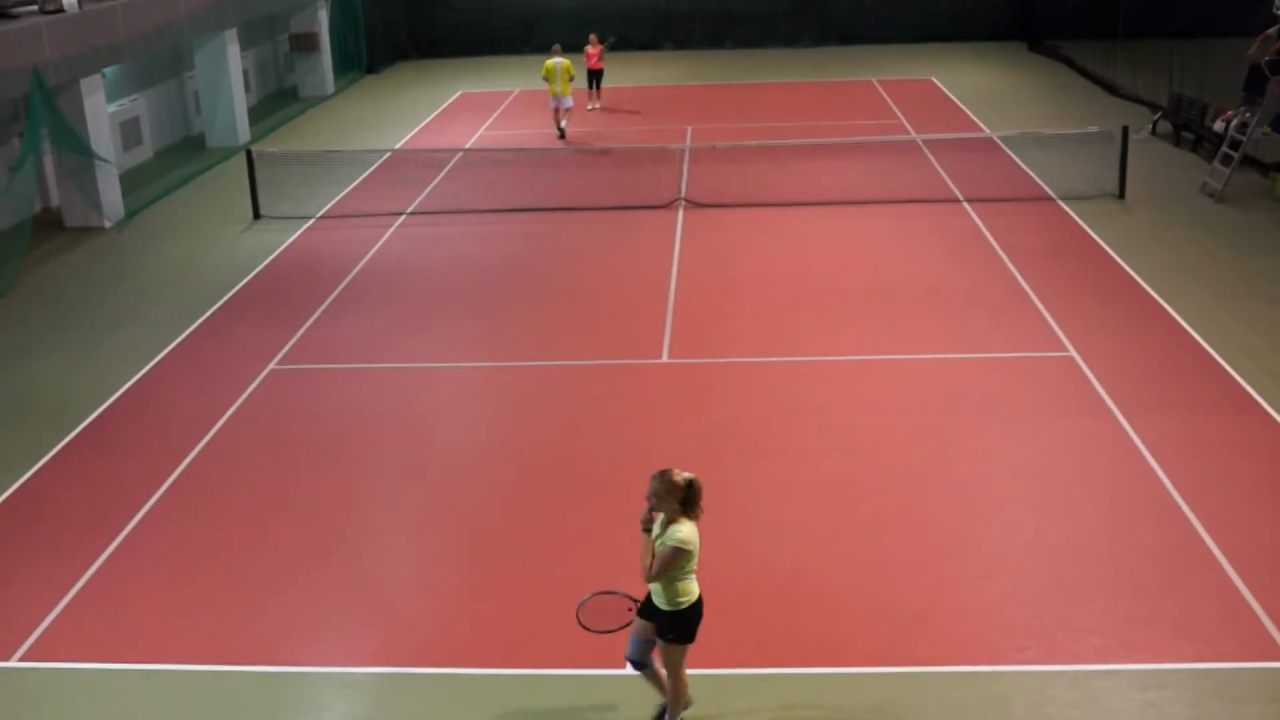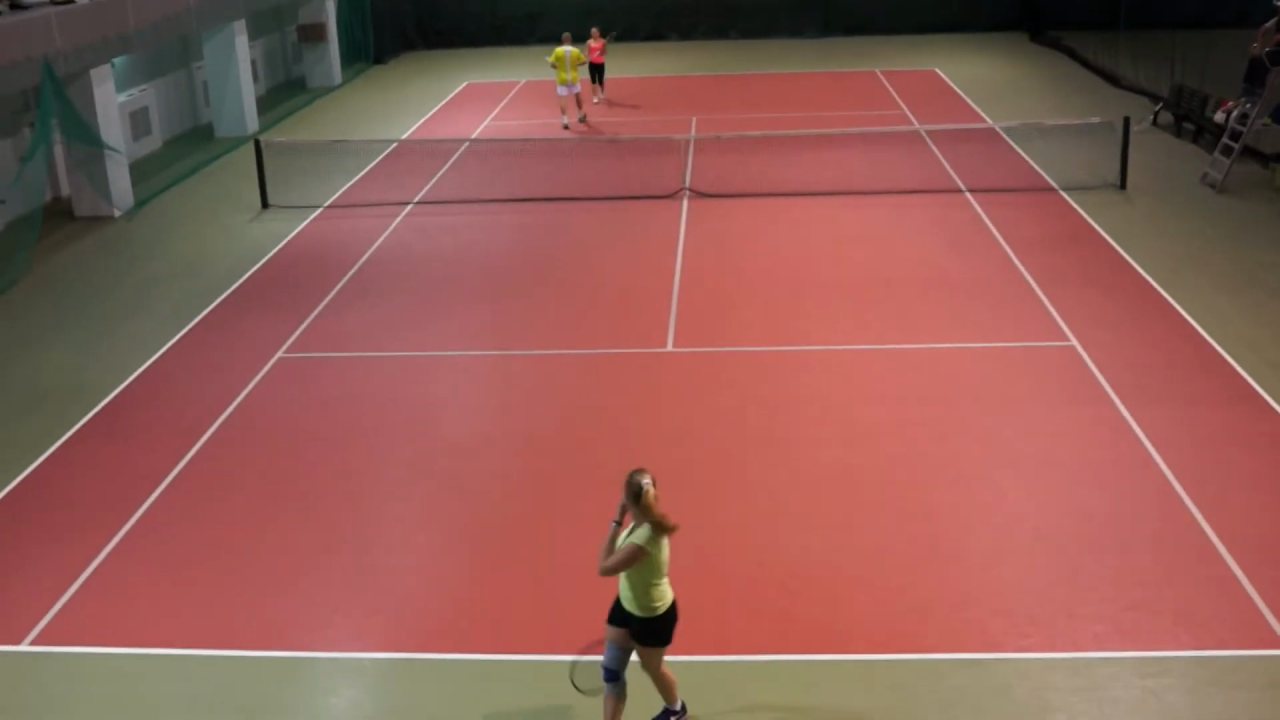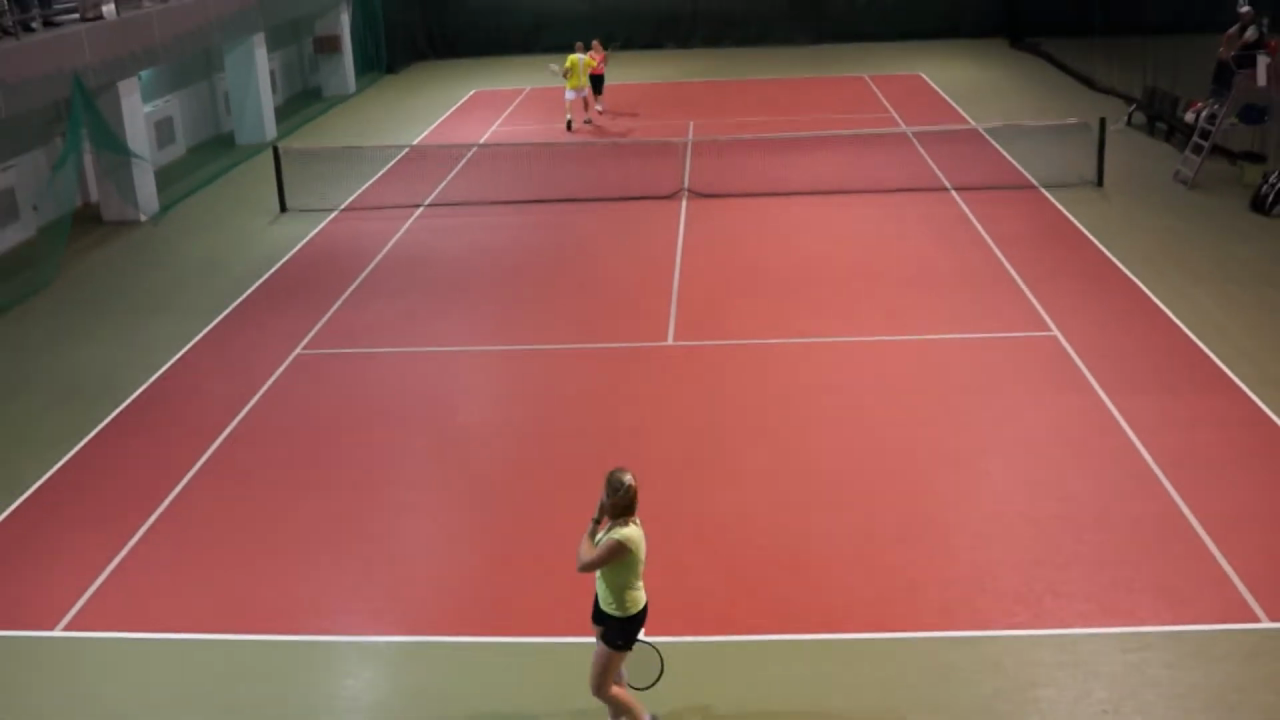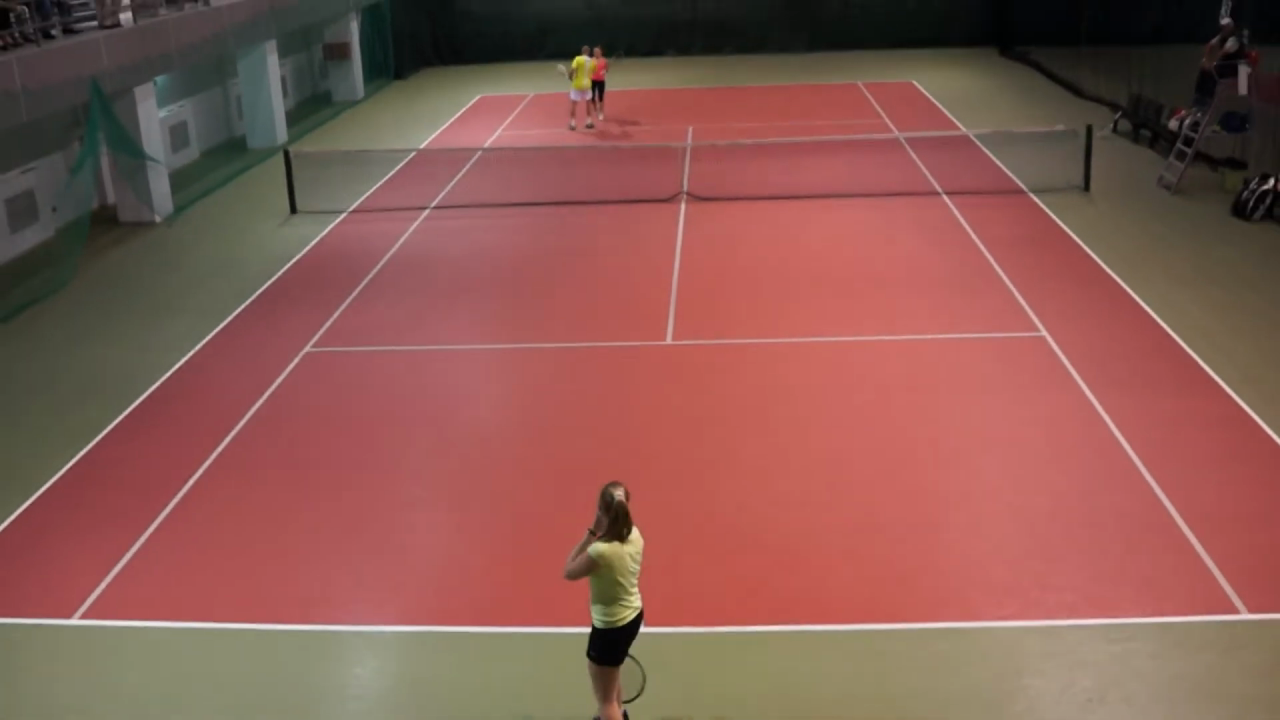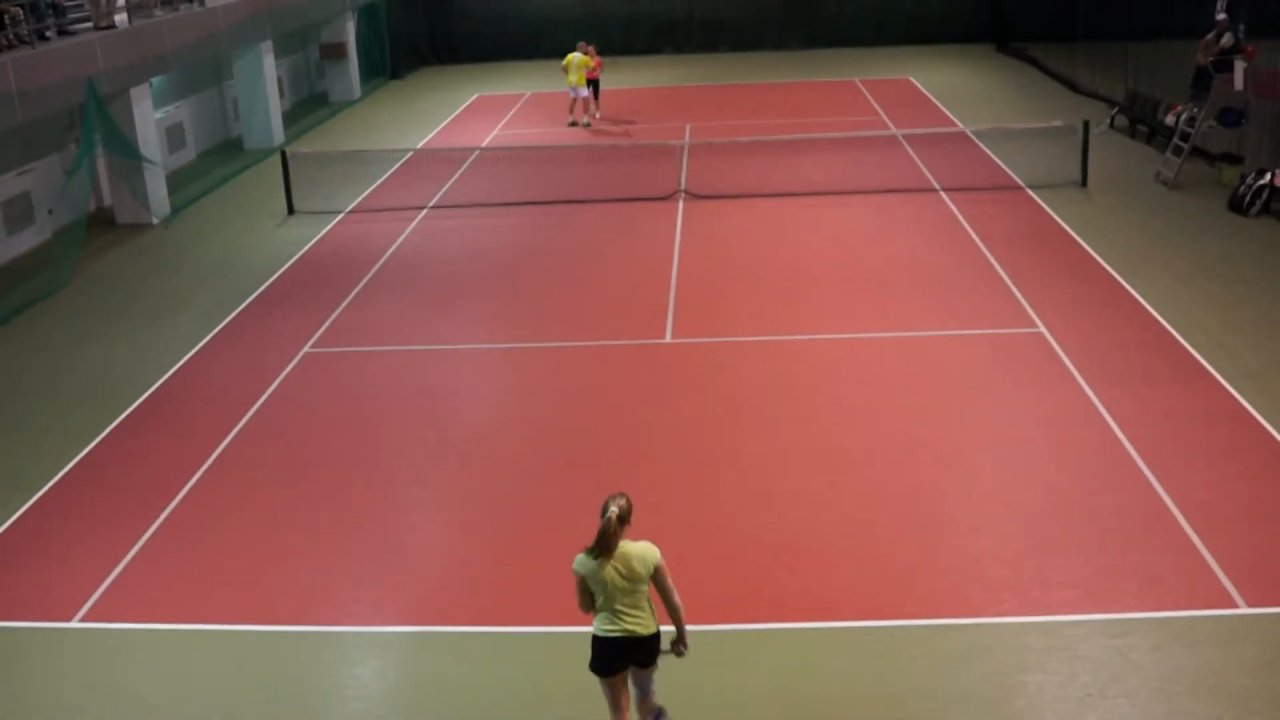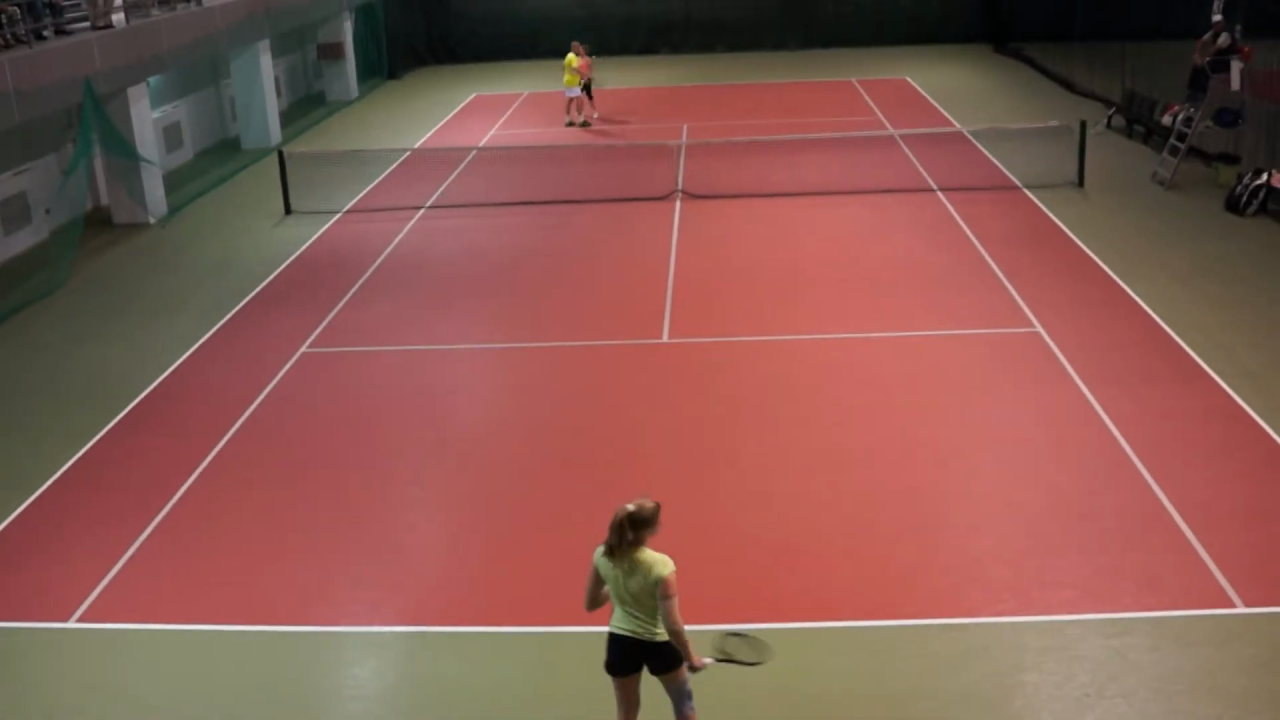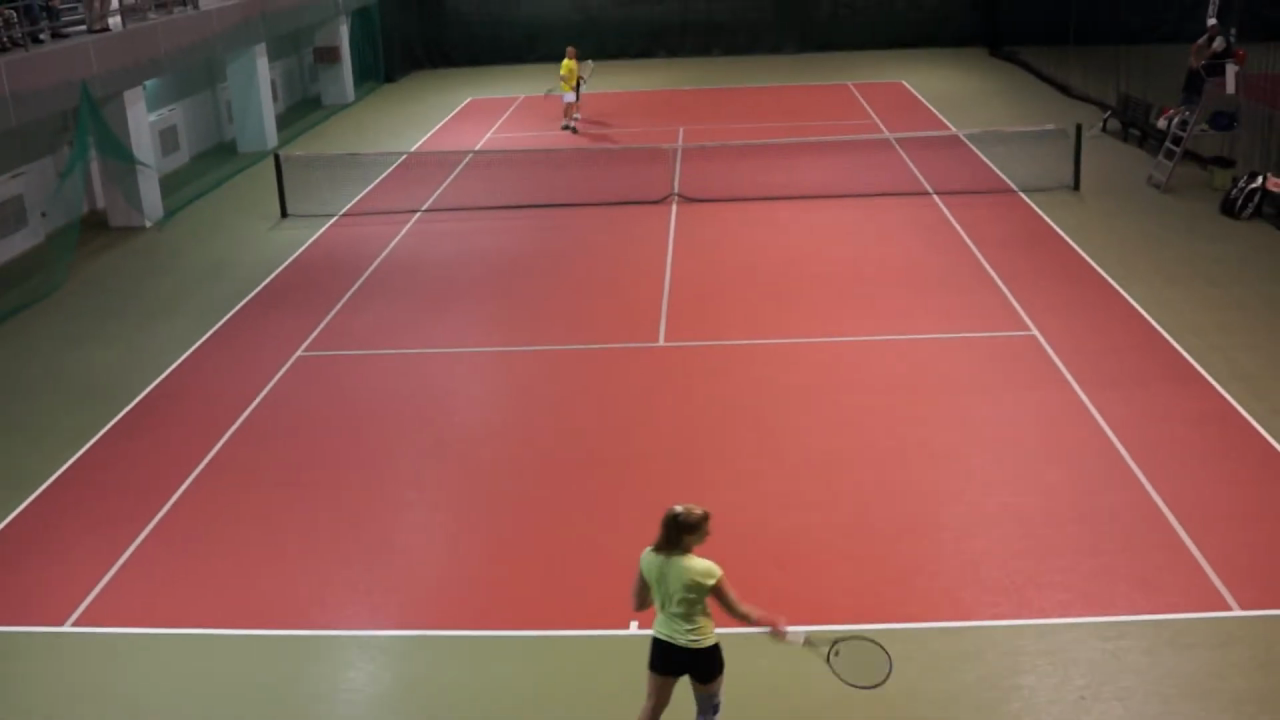
dt=0.3s
person 1, frame 1
left shoulder: (681, 536)
right shoulder: (664, 518)
left elbow: (649, 574)
left wrist: (647, 531)
left hip: (681, 610)
right hip: (658, 599)
left knee: (673, 670)
right knee: (635, 657)
right ankle: (673, 699)
person 1, frame 2
left shoulder: (645, 537)
right shoulder: (646, 523)
left elbow: (604, 568)
left wrist: (617, 523)
left hip: (654, 615)
right hip: (626, 605)
left knee: (652, 670)
right knee: (611, 672)
person 1, frame 3
left shoulder: (624, 534)
right shoulder: (620, 522)
left elbow: (584, 563)
left wrist: (595, 521)
left hip: (625, 615)
right hip: (605, 604)
left knee: (599, 687)
right knee: (611, 671)
person 1, frame 4
left shoulder: (598, 550)
right shoulder: (634, 534)
left elbow: (569, 572)
left wrist: (591, 532)
left hip: (610, 628)
right hip: (634, 617)
left knee: (605, 698)
right knee: (611, 673)
person 1, frame 5
left shoulder: (584, 562)
right shoulder: (648, 552)
left elbow: (586, 608)
right elbow: (673, 603)
right wrist: (681, 636)
left hip: (608, 641)
right hip: (647, 636)
right knee: (645, 687)
person 1, frame 6
left shoulder: (603, 556)
right shoulder: (661, 565)
left elbow: (590, 604)
right elbow: (672, 624)
right wrist: (690, 656)
left hip: (620, 641)
right hip: (659, 644)
right knee: (683, 700)
person 1, frame 7
left shoulder: (648, 557)
right shoulder: (705, 570)
left elbow: (639, 604)
right elbow: (737, 611)
right wrist: (771, 622)
left hip: (663, 644)
right hip: (700, 650)
